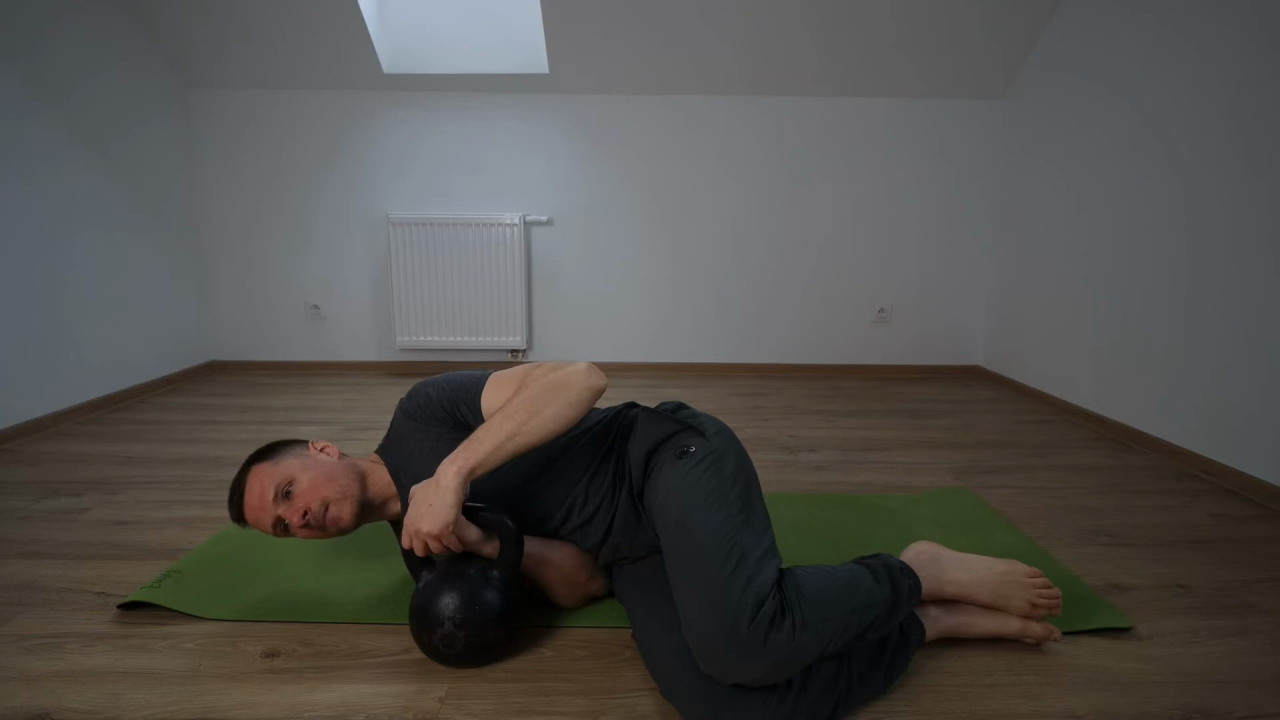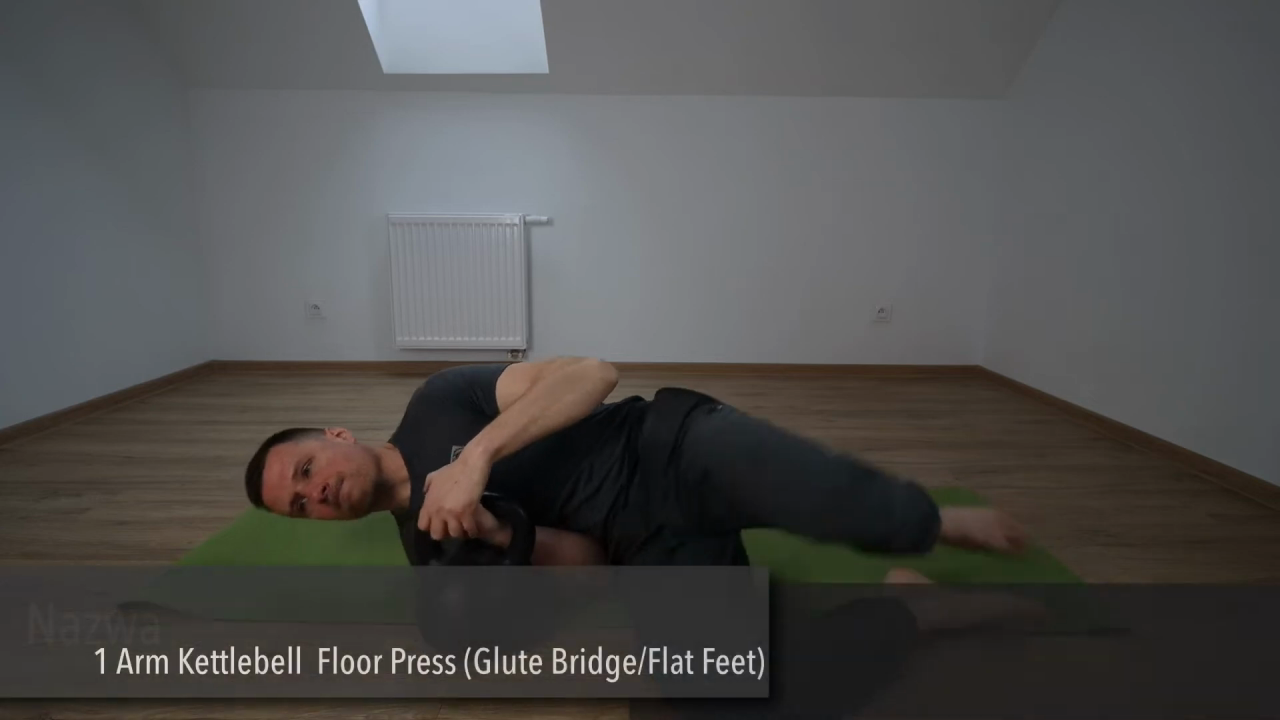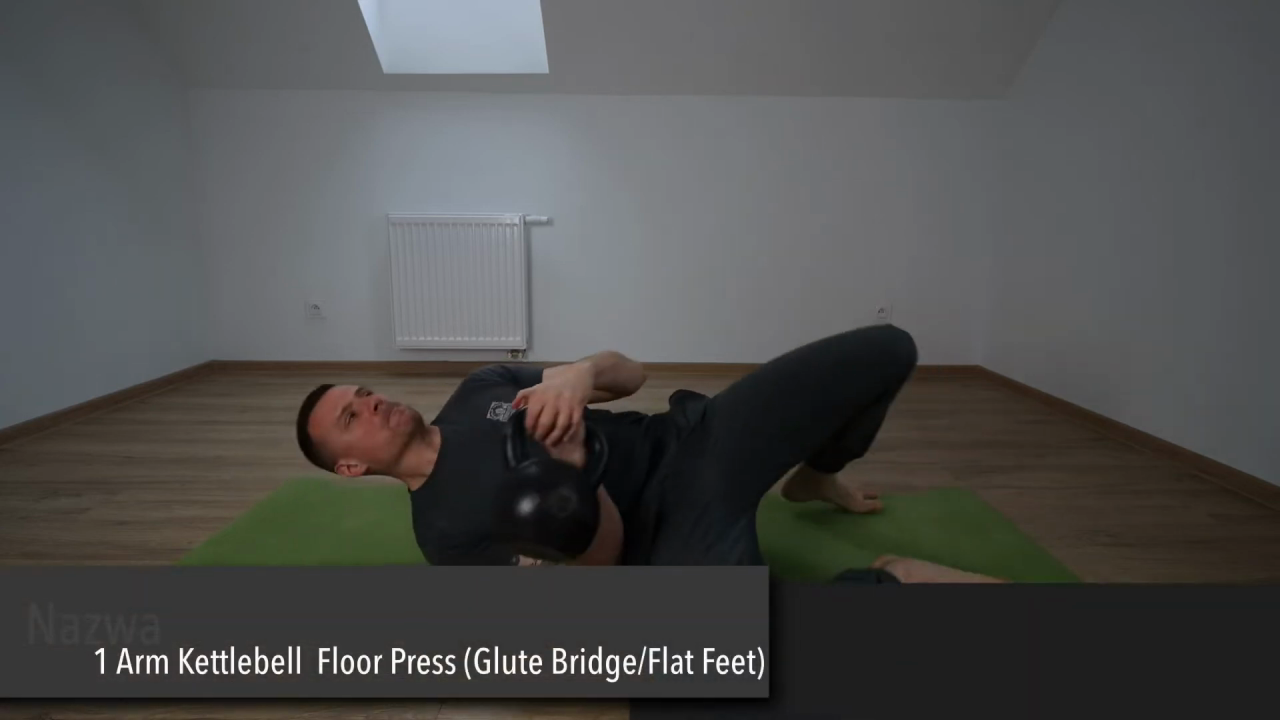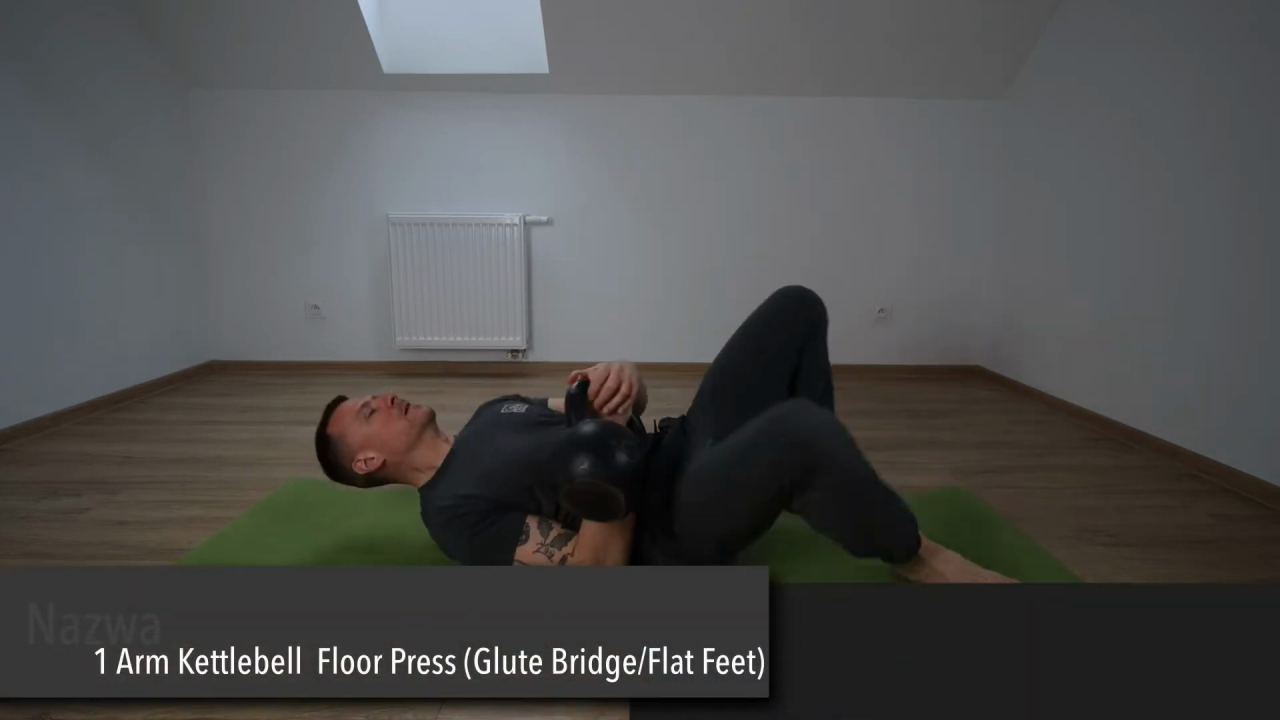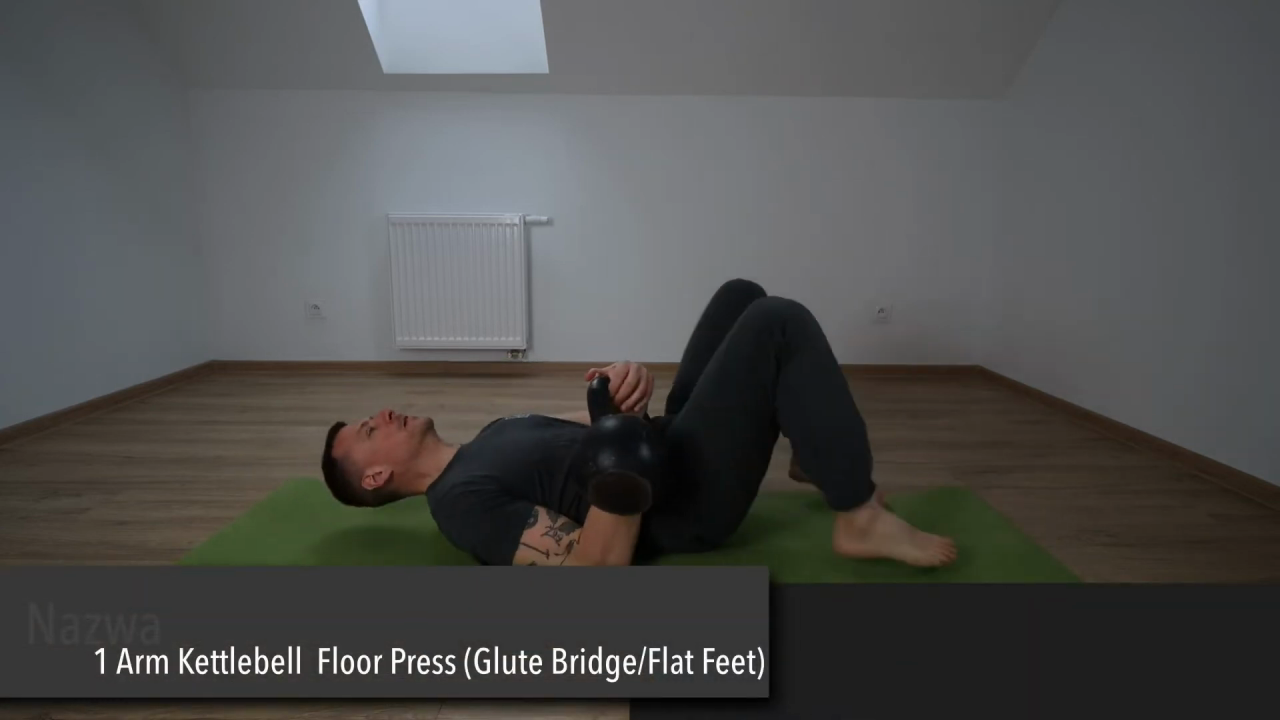
dt=0.5s
person 1, frame 1
left shoulder: (423, 413)
right shoulder: (422, 550)
left elbow: (580, 380)
right elbow: (578, 582)
left wrist: (455, 473)
right wrist: (483, 548)
left hip: (670, 460)
right hip: (635, 551)
left knee: (744, 636)
left ankle: (915, 576)
right ankle: (928, 621)
person 1, frame 2
left shoulder: (439, 404)
right shoulder: (427, 539)
left elbow: (590, 375)
right elbow: (583, 562)
left wrist: (479, 455)
right wrist: (494, 536)
left hip: (679, 442)
right hip: (654, 541)
left knee: (867, 513)
left ankle: (933, 524)
person 1, frame 3
left shoulder: (479, 390)
right shoulder: (444, 527)
left elbow: (628, 371)
right elbow: (597, 565)
left wrist: (579, 374)
right wrist: (569, 471)
left hip: (697, 439)
right hip: (673, 531)
left knee: (886, 350)
left ankle: (816, 480)
right ankle: (891, 582)
person 1, frame 4
left shoulder: (491, 414)
right shoulder: (454, 509)
left elbow: (633, 403)
right elbow: (601, 571)
left wrist: (619, 375)
left hip: (685, 442)
right hip: (684, 524)
left knee: (797, 306)
right knee: (801, 428)
left ankle: (822, 481)
right ankle: (915, 555)
person 1, frame 5
left shoulder: (490, 438)
right shoulder: (462, 501)
left elbow: (593, 426)
right elbow: (600, 569)
left wrist: (626, 382)
left hip: (675, 451)
right hip: (691, 493)
left knee: (742, 297)
right knee: (782, 322)
left ankle: (813, 461)
right ankle: (860, 522)
